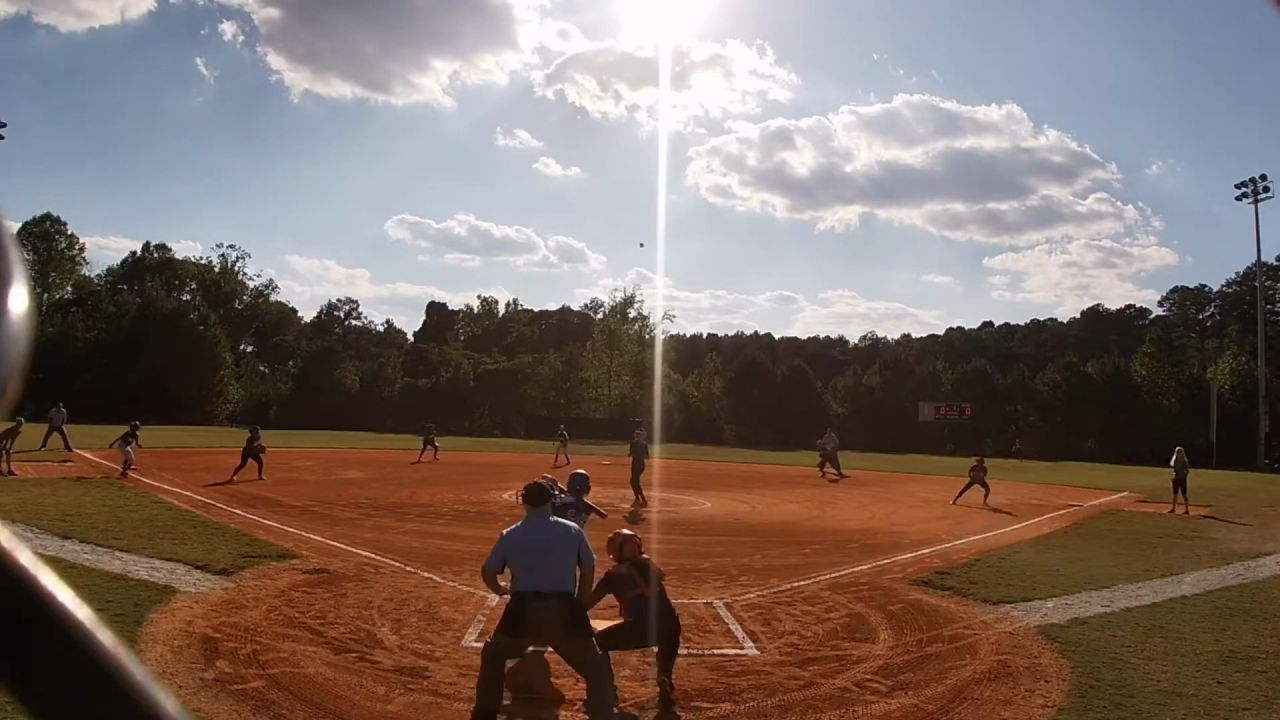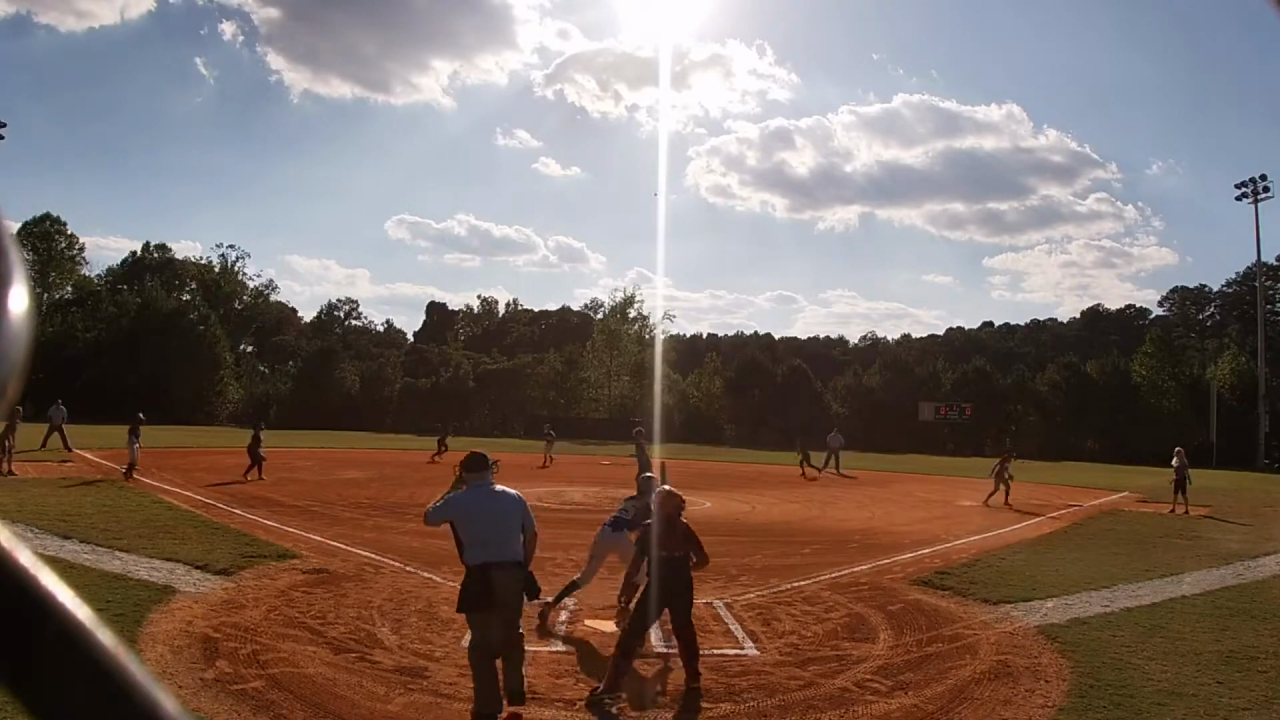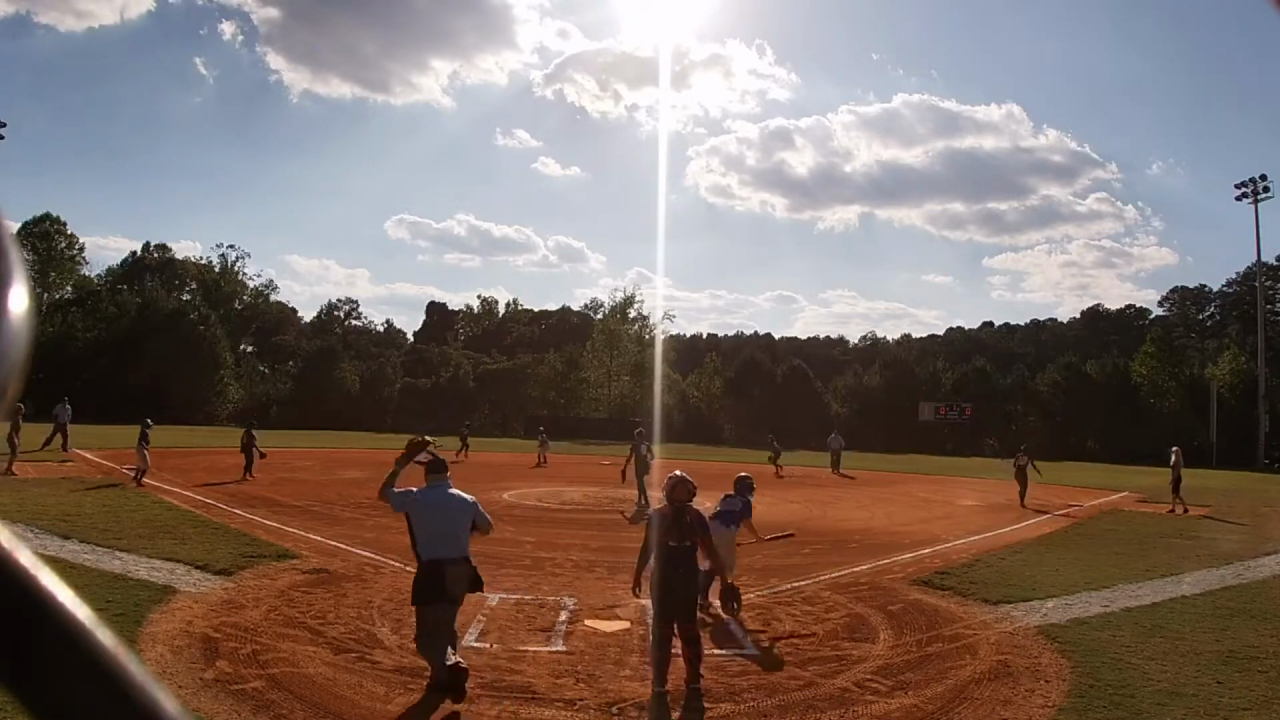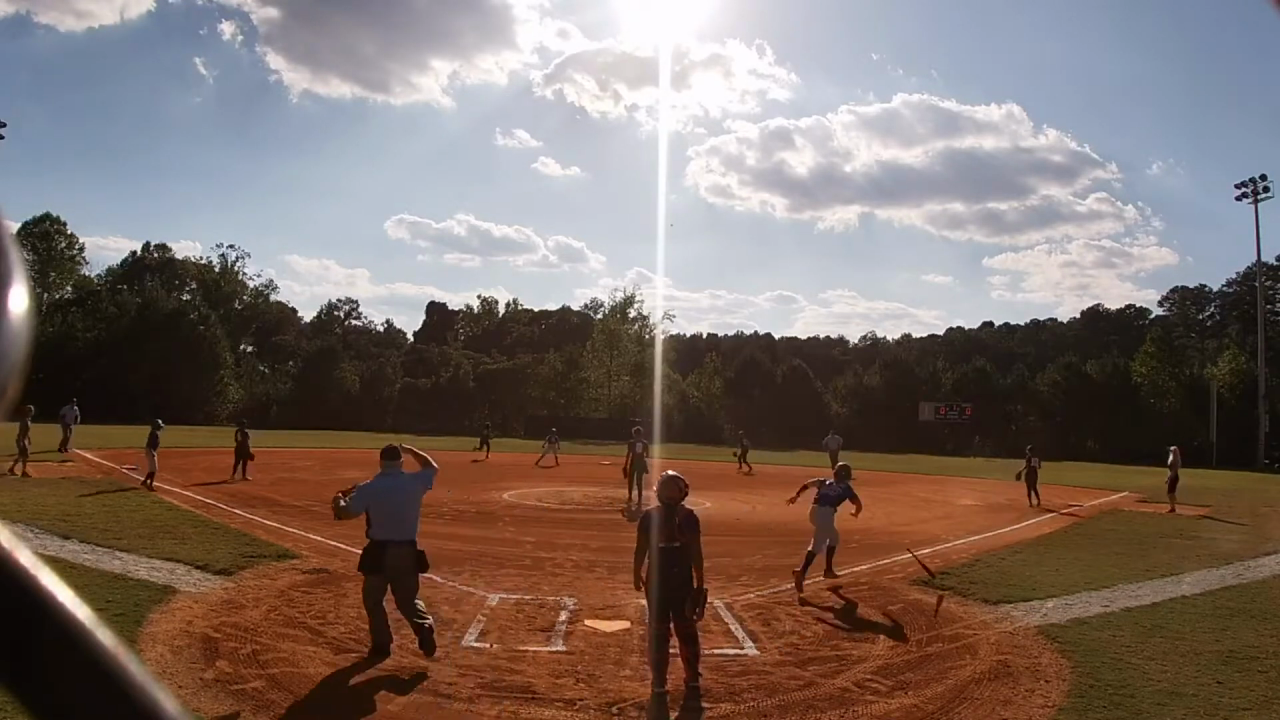
dt=0.4s
person 1, frame 1
left shoulder: (510, 535)
right shoulder: (571, 530)
left elbow: (488, 573)
right elbow: (588, 571)
left wrist: (501, 590)
right wrist: (577, 604)
left hip: (523, 611)
right hip: (563, 611)
left knee: (493, 655)
right knee: (595, 668)
person 1, frame 2
left shoulder: (457, 501)
right shoulder: (514, 497)
left elbow: (428, 518)
right elbow: (531, 536)
left wrist: (454, 489)
right wrist: (523, 568)
left hip: (482, 580)
right hip: (514, 576)
left knee: (482, 646)
right knee: (510, 638)
right ankle: (515, 691)
person 1, frame 3
left shoulder: (415, 498)
right shoulder: (465, 500)
left elbow: (383, 494)
right elbow: (487, 527)
left wrist: (398, 467)
left hip: (433, 573)
right hip: (461, 571)
left knee: (427, 633)
right knee: (444, 625)
left ankle: (451, 668)
right ankle: (444, 679)
person 1, frame 4
left shoulder: (369, 488)
right shoulder: (415, 482)
left elbow: (346, 514)
right elbow: (433, 467)
left wrist: (338, 503)
right wrist: (408, 449)
left hip: (379, 552)
right hip: (407, 551)
left knee: (373, 600)
right knee: (408, 599)
left ankle: (382, 645)
right ankle: (424, 628)
person 2, frame 1
left shoulder: (614, 575)
right shoulder: (648, 565)
left elbow: (590, 601)
right elbow: (660, 577)
left hip: (643, 627)
right hip: (671, 626)
left knee: (601, 641)
right knee: (668, 637)
right ankle: (665, 683)
person 2, frame 2
left shoulder: (649, 528)
right shoulder: (684, 528)
left elbow: (636, 564)
right elbow: (702, 560)
left wrist: (624, 591)
left hip: (658, 587)
right hip: (682, 587)
left knee: (632, 635)
right knee: (684, 630)
left ankle: (611, 689)
right ankle: (693, 682)
person 2, frame 3
left shoulder: (657, 516)
right shoulder: (696, 517)
left elbow: (647, 549)
right elbow: (710, 550)
left hip: (663, 579)
right hip: (688, 579)
left knee: (662, 632)
right knee: (689, 630)
left ankle: (659, 687)
right ankle: (693, 684)
person 2, frame 4
left shoulder: (649, 516)
right shoulder: (688, 516)
left elbow: (641, 550)
right elbow: (696, 553)
left wrist: (638, 576)
right wrist: (700, 584)
left hip: (657, 580)
right hip: (682, 580)
left knee: (659, 632)
right knee: (686, 630)
left ankle: (659, 687)
right ankle: (692, 684)
